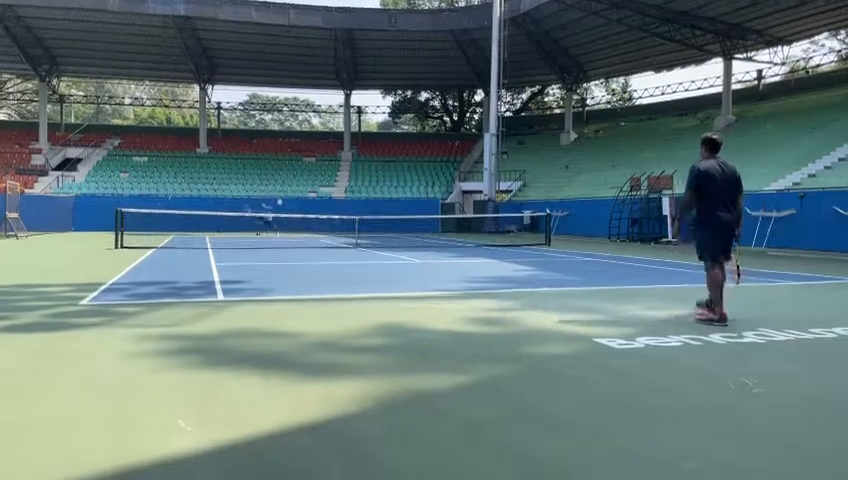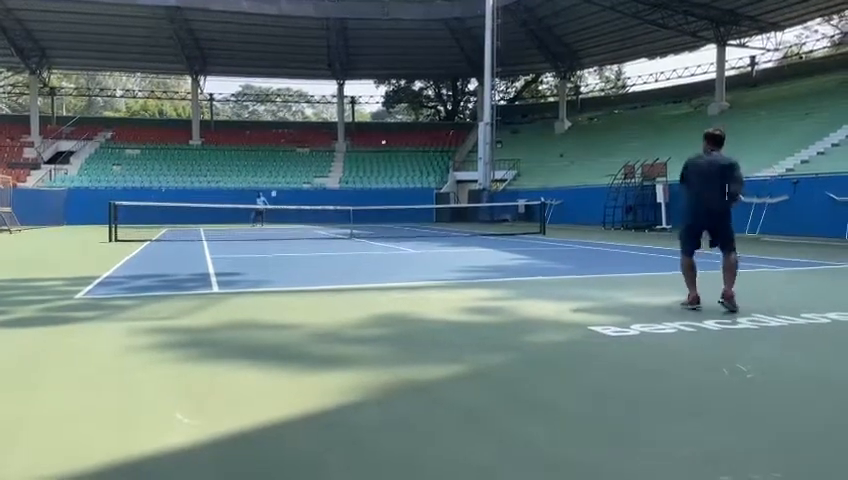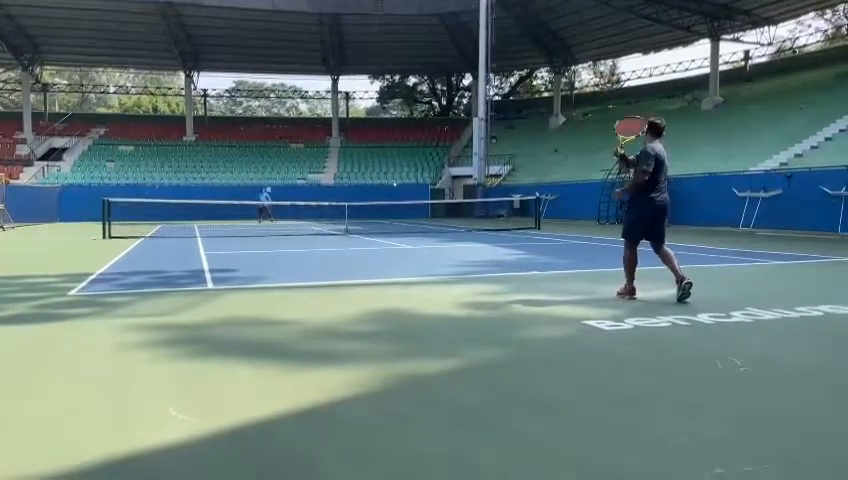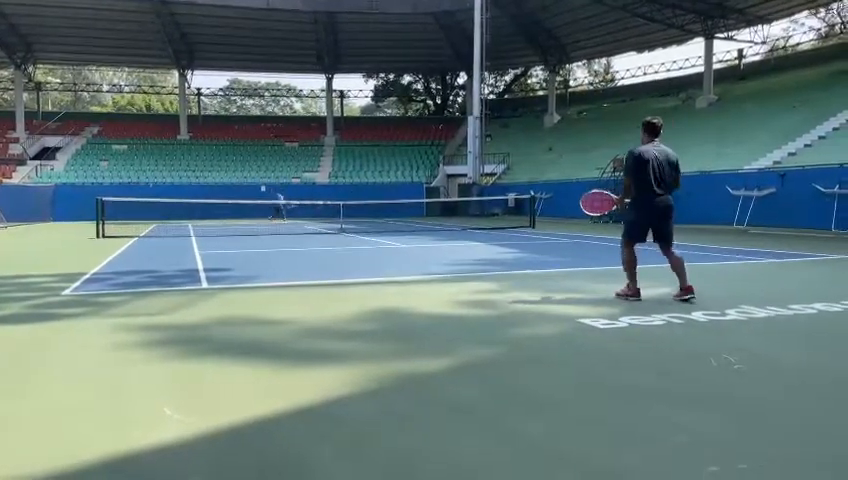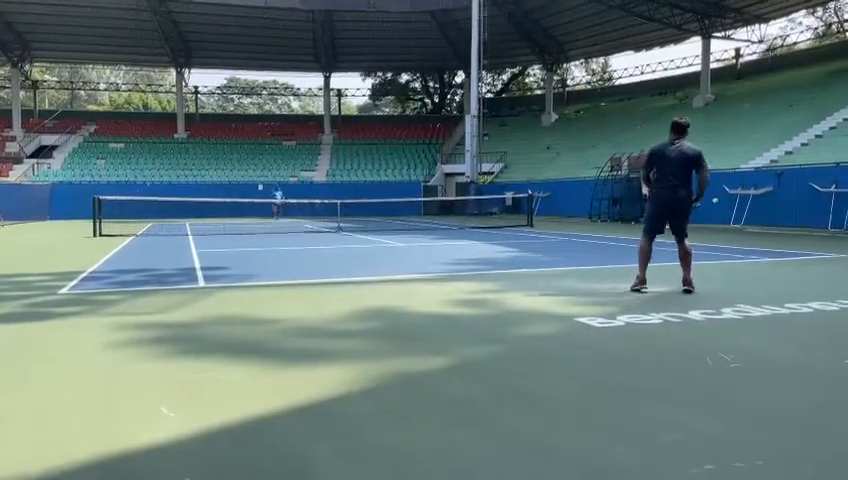
dt=1s
person 1, frame 1
left shoulder: (699, 169)
right shoulder: (732, 170)
left elbow: (689, 199)
right elbow: (739, 201)
left wrist: (679, 219)
right wrist: (737, 225)
left hip: (707, 223)
right hip: (727, 223)
left knee: (712, 265)
right knee: (719, 264)
left ankle: (718, 312)
right ankle: (712, 302)
person 1, frame 2
left shoulder: (690, 163)
right shoulder: (730, 163)
left elbow: (684, 186)
right elbow: (736, 190)
right wrist: (727, 202)
left hip: (693, 212)
right hip: (720, 213)
left knee: (687, 254)
right knee: (729, 252)
left ankle: (693, 296)
right ankle: (728, 293)
person 1, frame 3
left shoulder: (649, 149)
right shoulder: (658, 149)
left elbow: (642, 177)
right elbow: (632, 163)
left wrist: (624, 191)
right wrist: (622, 156)
left hip: (643, 203)
right hip: (660, 203)
left knee: (630, 245)
right knee: (659, 246)
left ankle: (629, 287)
right ankle: (681, 278)
person 1, frame 4
left shoulder: (636, 153)
right shoulder: (671, 154)
left elbow: (628, 183)
right elbow: (676, 184)
left wrist: (623, 199)
left hip: (641, 205)
right hip: (665, 204)
left knee: (627, 245)
right knee: (667, 248)
left ankle: (632, 289)
right ankle: (685, 288)
person 1, frame 5
left shoulder: (657, 150)
right shoulder: (694, 152)
left elbow: (645, 175)
right elbow: (704, 179)
right wrist: (696, 198)
left hip: (658, 197)
right hip: (681, 199)
left knee: (647, 237)
right knee: (682, 239)
left ankle: (641, 278)
right ankle: (687, 279)
